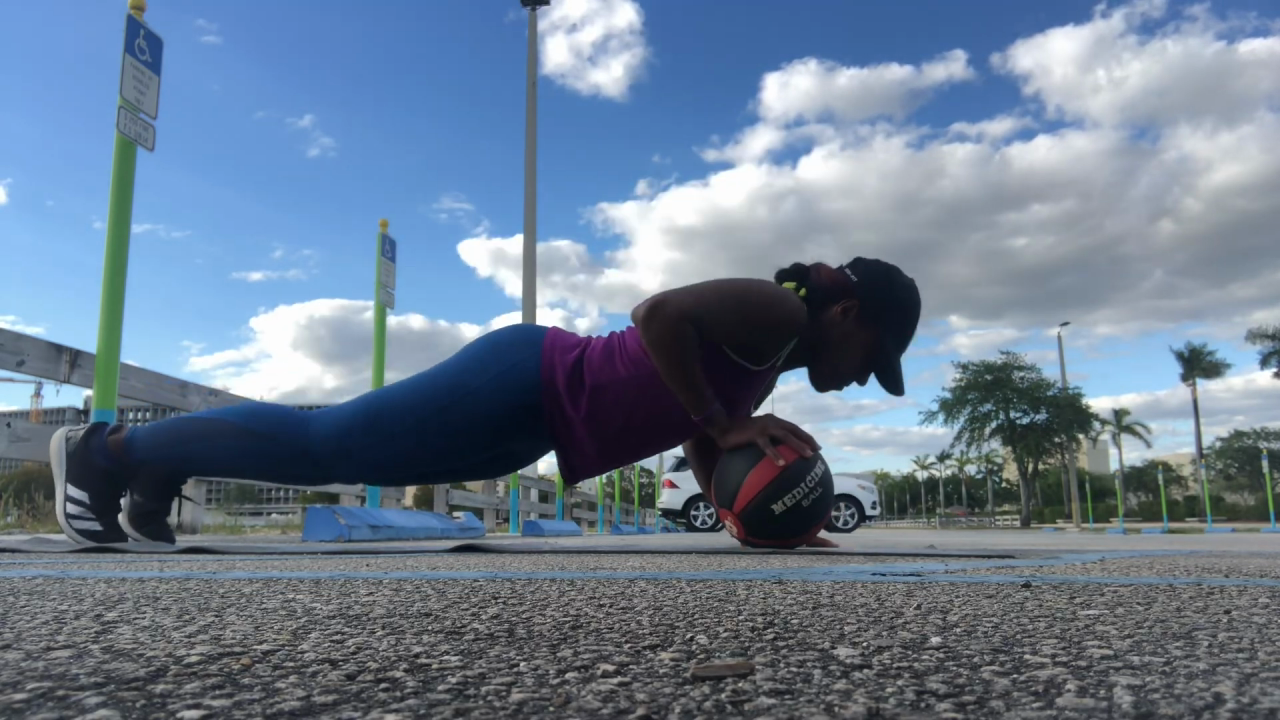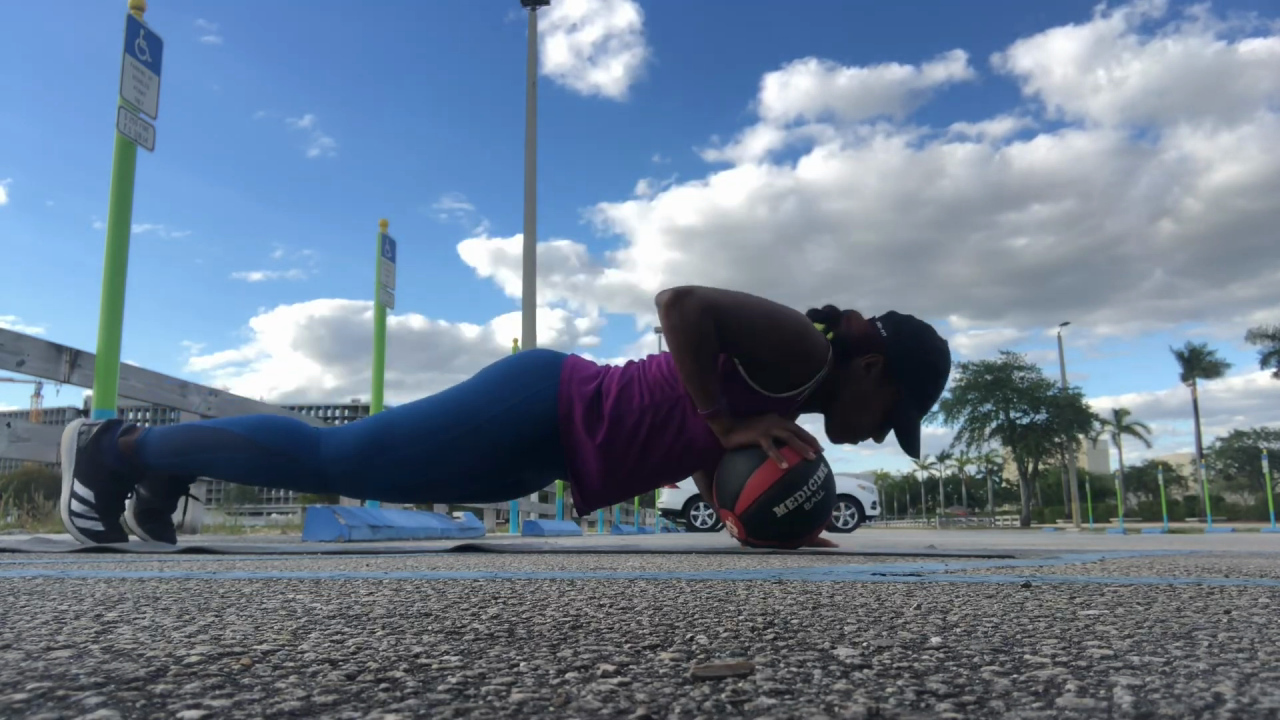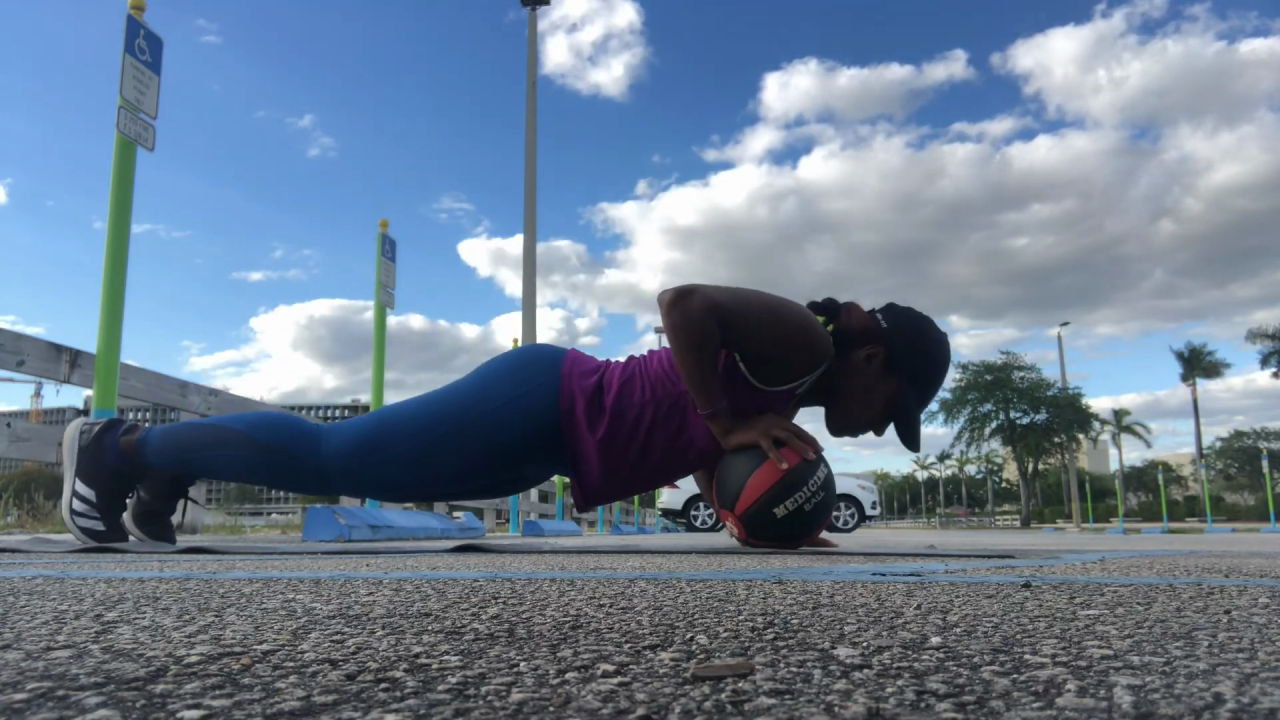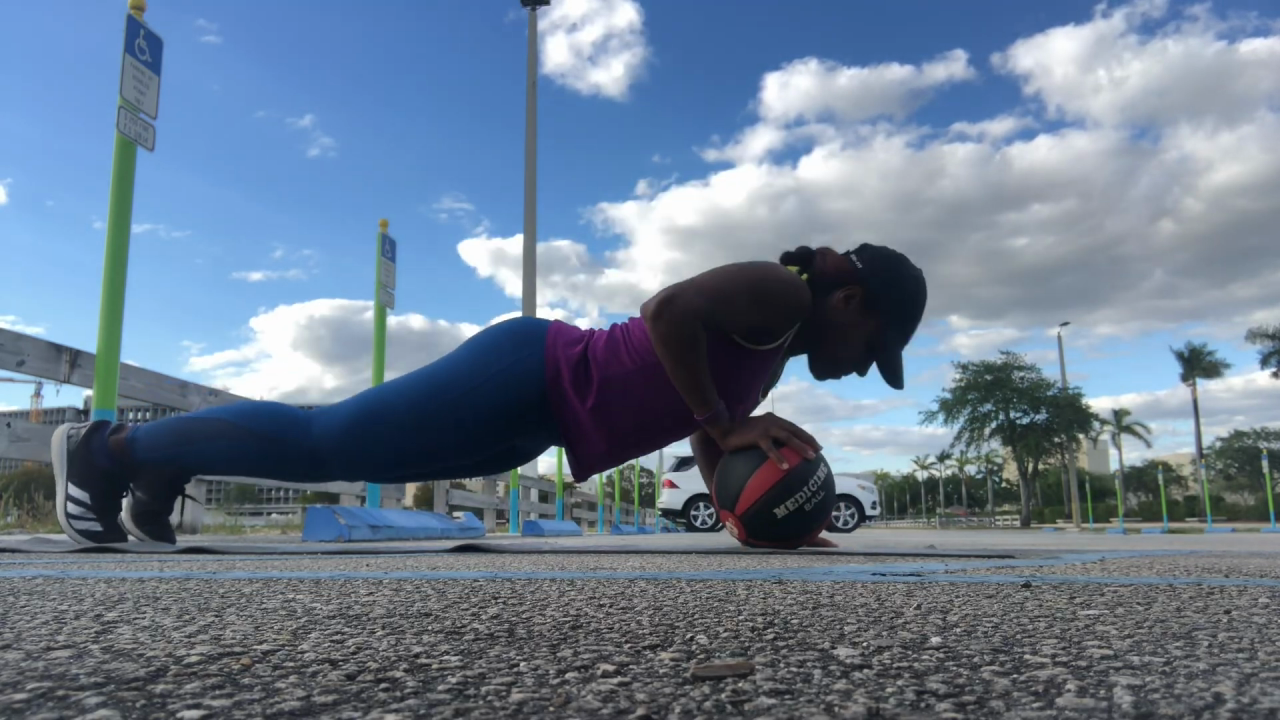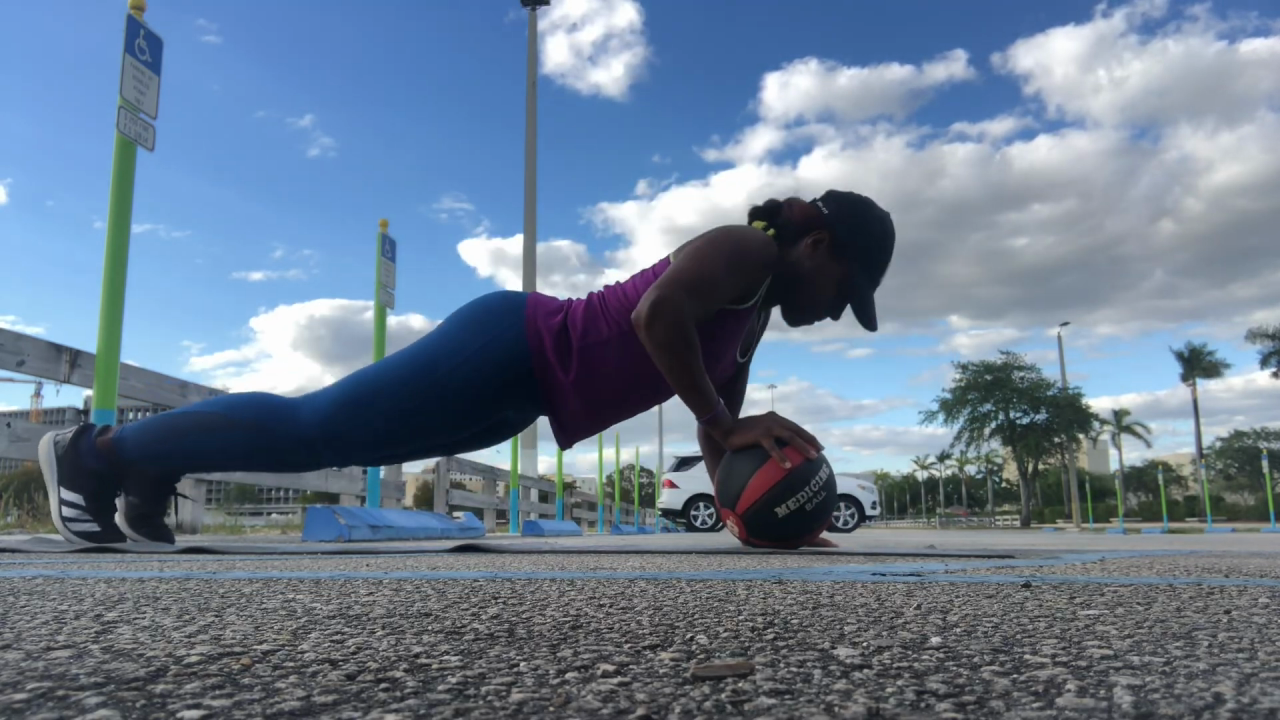
dt=0.2s
person 1, frame 1
left shoulder: (772, 360)
right shoulder: (778, 315)
left elbow: (703, 459)
right elbow: (656, 313)
right wrist: (720, 421)
left hip: (534, 416)
right hip: (523, 387)
left knee: (337, 450)
right knee: (316, 443)
left ankle: (161, 472)
right ankle: (105, 449)
person 1, frame 2
left shoulder: (783, 392)
right shoulder: (801, 350)
left elbow: (709, 472)
right elbow: (680, 299)
right wrist: (728, 423)
left hip: (546, 442)
right hip: (537, 413)
left knee: (343, 460)
right knee: (329, 459)
left ankle: (164, 468)
right ankle: (116, 445)
person 1, frame 3
left shoulder: (786, 391)
right shoulder: (802, 338)
left elbow: (707, 468)
right elbow: (680, 299)
right wrist: (727, 423)
left hip: (547, 438)
right hip: (537, 408)
left knee: (342, 460)
right knee: (326, 457)
left ankle: (167, 471)
right ankle: (115, 445)
person 1, frame 4
left shoulder: (777, 352)
right shoulder: (779, 290)
left elbow: (712, 454)
right elbow: (665, 312)
right wrist: (724, 424)
left hip: (535, 418)
right hip: (525, 378)
left knee: (341, 450)
right knee: (319, 439)
left ankle: (163, 473)
right ankle: (104, 448)
person 1, frame 5
left shoulder: (755, 315)
right shoulder: (743, 248)
left elbow: (717, 436)
right elbow: (654, 315)
right wrist: (722, 422)
left hip: (518, 394)
right hip: (508, 350)
left knee: (330, 441)
right knee: (311, 428)
left ankle: (153, 472)
right ankle: (95, 451)
